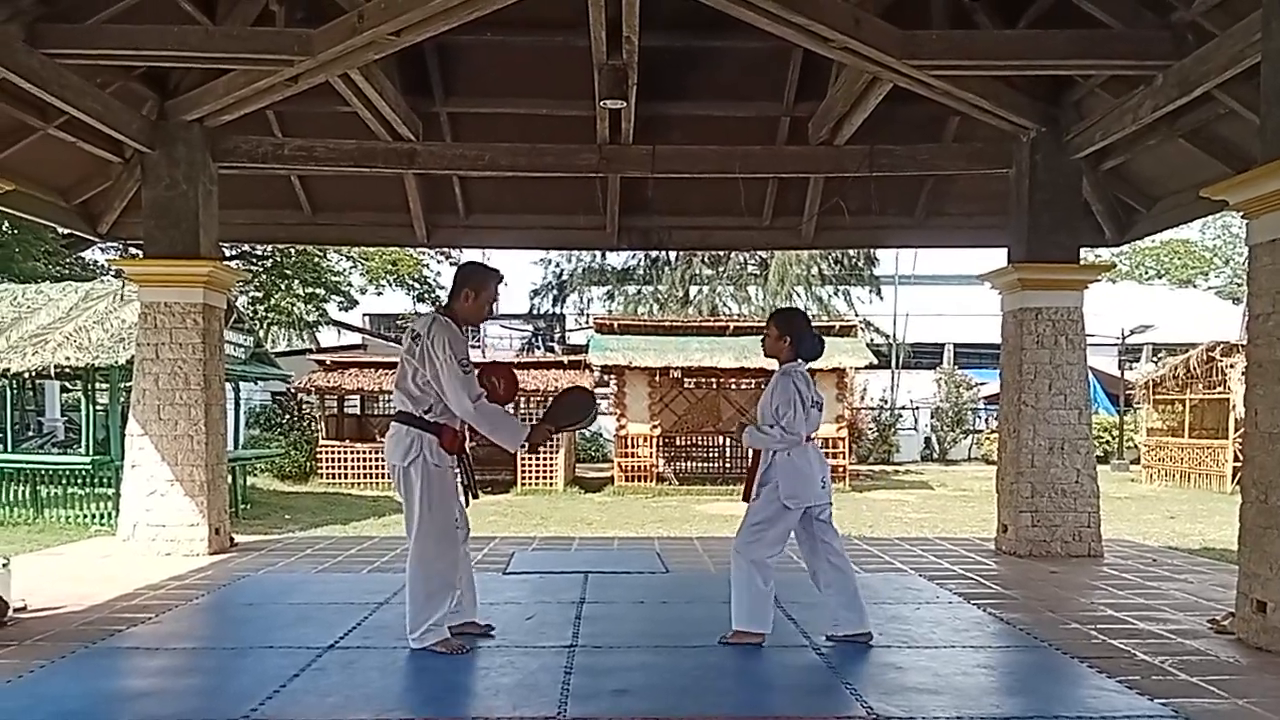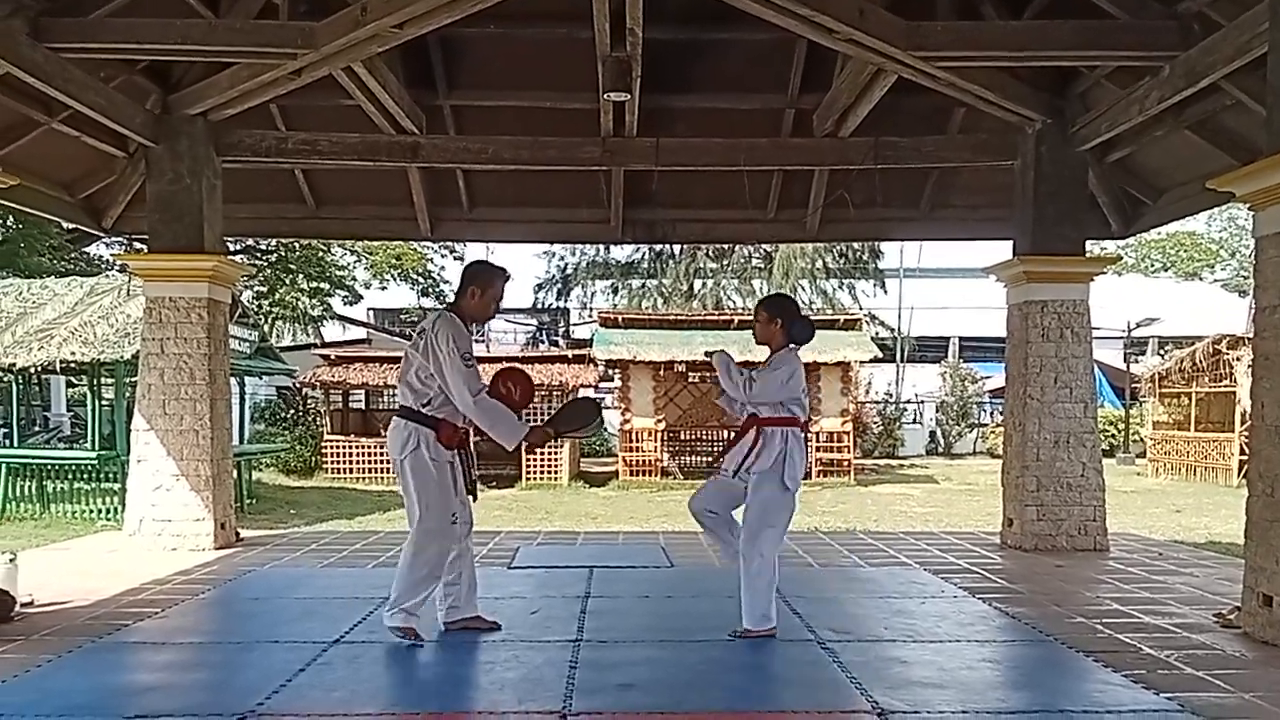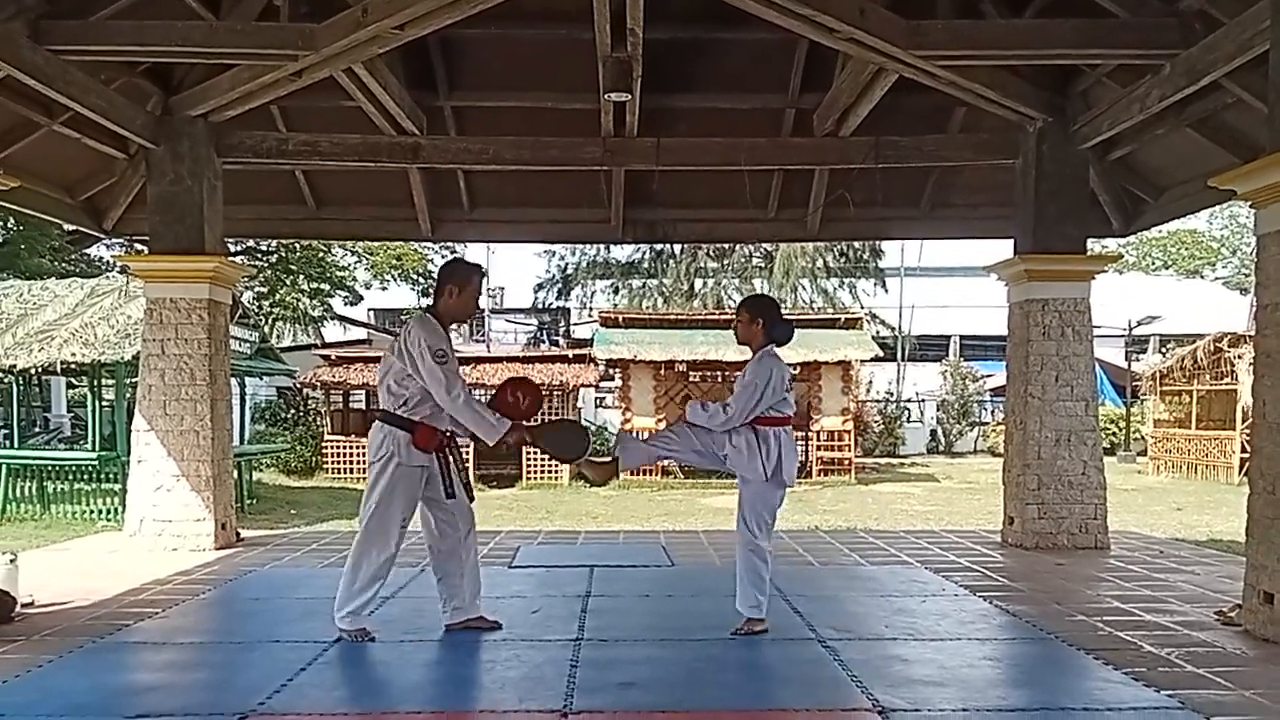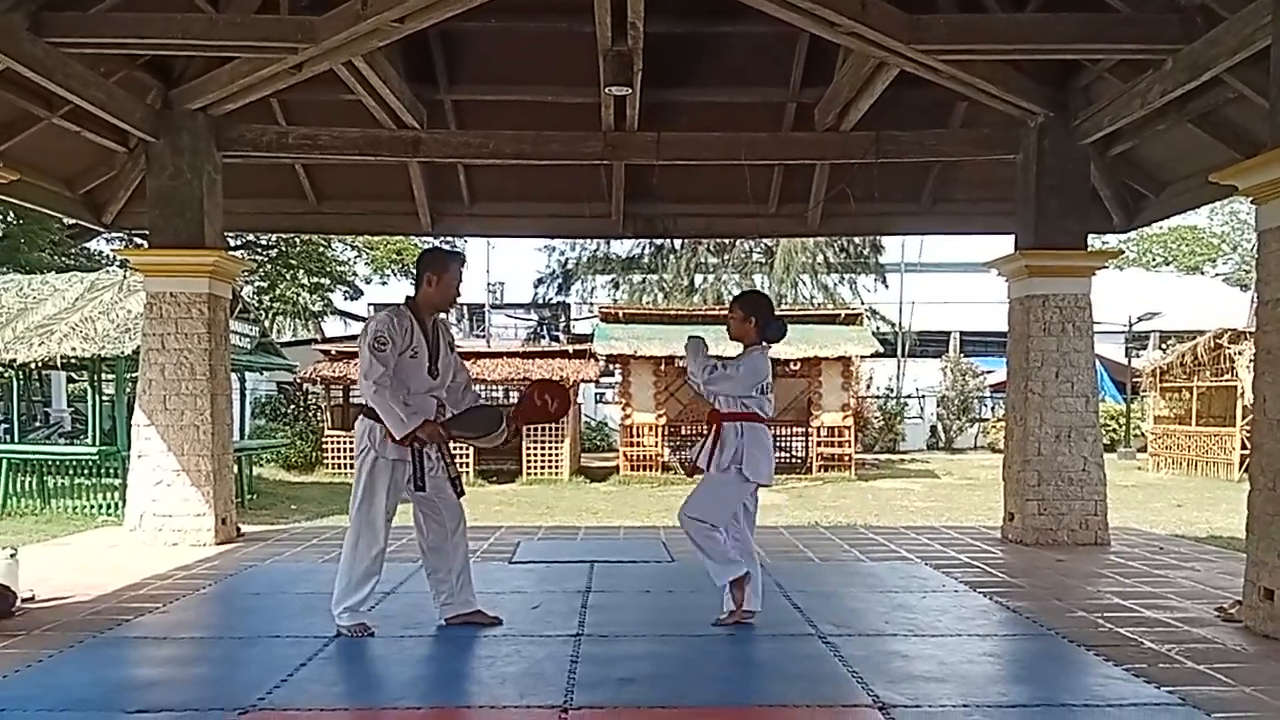
dt=0.3s
person 1, frame 1
left shoulder: (425, 327)
right shoulder: (445, 338)
right elbow: (469, 405)
right wrist: (525, 434)
left hip: (426, 443)
right hip: (422, 446)
left knee: (452, 532)
right knee: (434, 540)
left ankle: (456, 615)
right ankle: (427, 631)
person 1, frame 2
left shoulder: (445, 326)
right shoulder: (448, 332)
right elbow: (470, 399)
left wrist: (508, 416)
right wrist: (524, 433)
left hip: (440, 442)
right hip: (420, 440)
left knee: (455, 525)
right knee: (435, 528)
left ankle: (458, 610)
right ankle: (400, 612)
person 1, frame 3
left shoulder: (435, 333)
right shoulder: (423, 334)
right elbow: (452, 396)
left wrist: (493, 421)
right wrist: (503, 429)
left hip: (429, 447)
right hip: (399, 443)
left knee: (456, 526)
right knee: (381, 532)
left ankle: (461, 610)
right ankle: (349, 617)
person 1, frame 4
left shoulder: (442, 332)
right shoulder: (389, 323)
left elbow: (459, 390)
right elbow: (374, 383)
left wrist: (493, 425)
right wrist: (411, 427)
left hip: (426, 442)
right hip: (385, 438)
left knee: (447, 522)
right knee: (369, 528)
left ankle: (457, 605)
right ankle: (348, 613)
person 2, frame 1
left shoulder: (786, 381)
right shoulder: (800, 378)
left elbow: (791, 433)
left wrist: (751, 435)
right wrist: (759, 432)
left hip: (787, 475)
right hip: (807, 473)
left knee: (750, 549)
right knee: (825, 551)
left ankle: (752, 627)
right ankle: (853, 624)
person 2, frame 2
left shoulder: (787, 365)
right shoulder: (773, 363)
left elbow: (751, 396)
right elbow: (742, 409)
left wrist: (723, 363)
right wrist: (724, 379)
left hip: (777, 459)
right hip: (757, 454)
left knee: (757, 541)
right knee: (708, 506)
left ankle: (760, 622)
right ankle: (746, 562)
person 2, frame 3
left shoulder: (767, 367)
right shoulder: (762, 363)
left elbow: (733, 414)
left wrist: (695, 408)
left hip: (765, 455)
right hip: (741, 444)
left knee: (753, 535)
right knee: (674, 439)
left ankle: (756, 614)
right ankle: (610, 466)
person 2, frame 4
left shoulder: (753, 361)
right shoulder: (750, 359)
left elbow: (706, 380)
right elbow: (726, 397)
left wrist: (695, 350)
left hip: (741, 450)
right hip: (733, 449)
left knee: (696, 516)
right knee: (731, 527)
left ankle: (741, 578)
right ankle: (739, 604)
